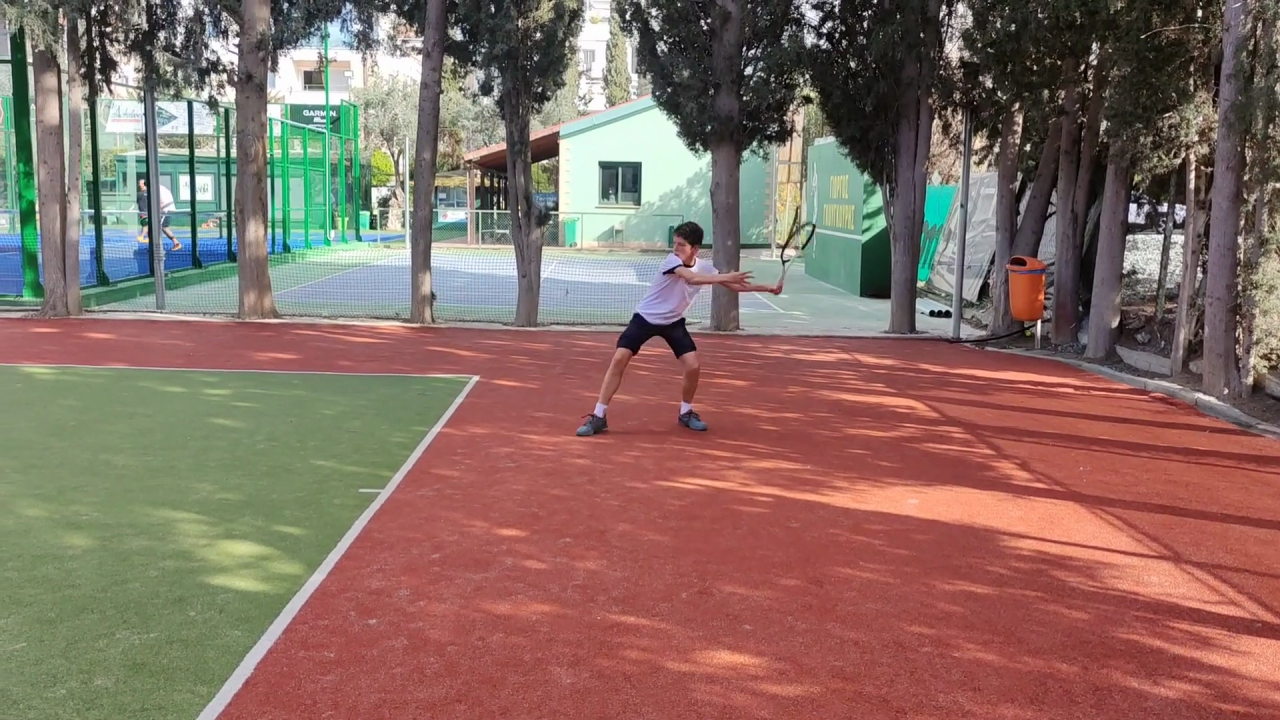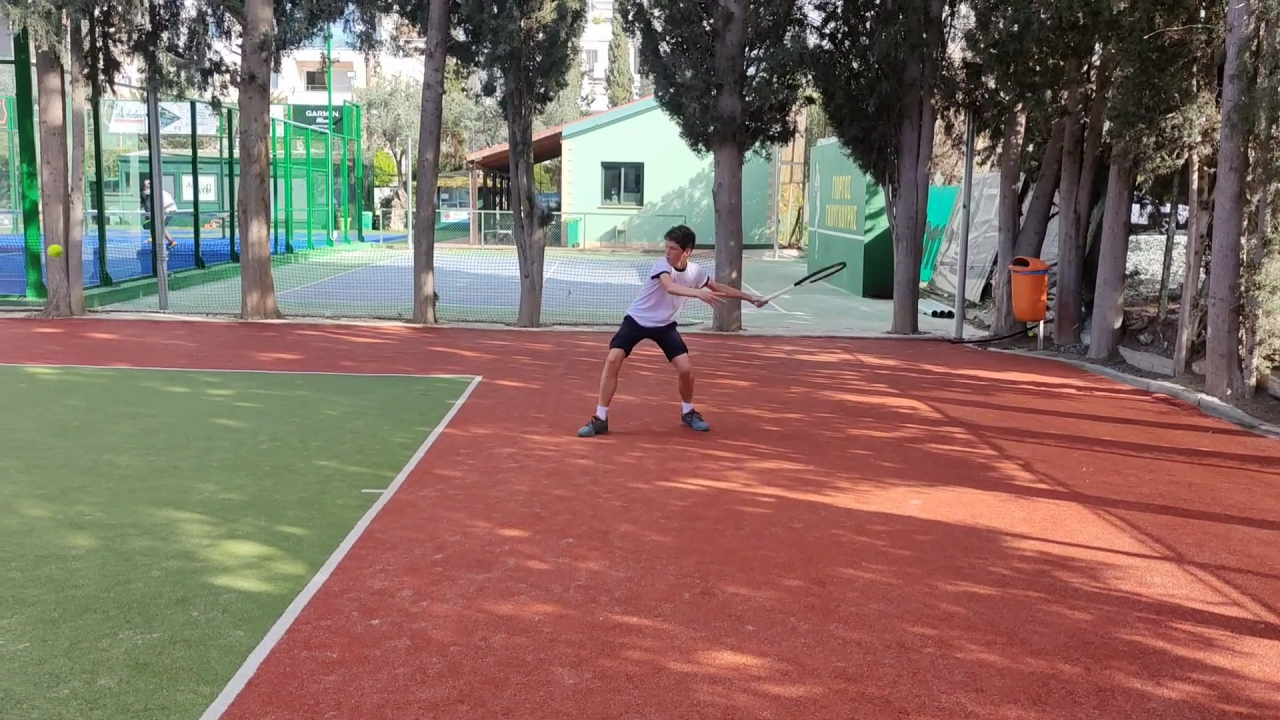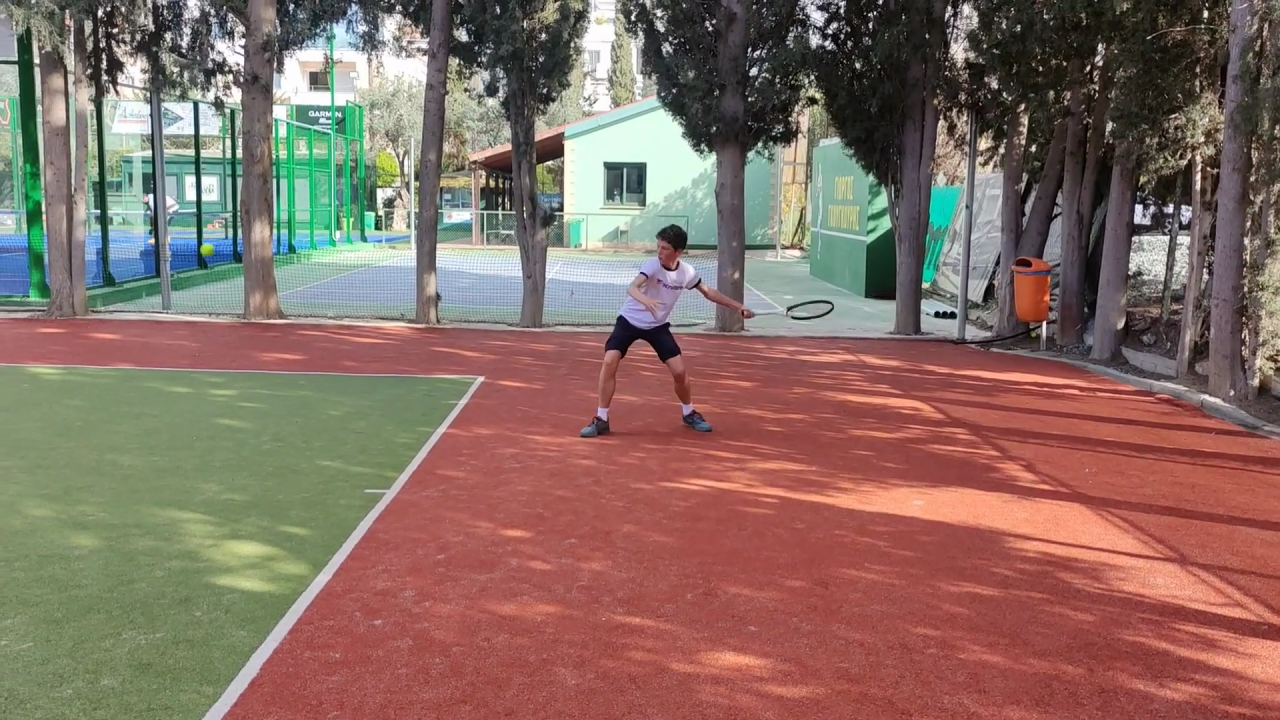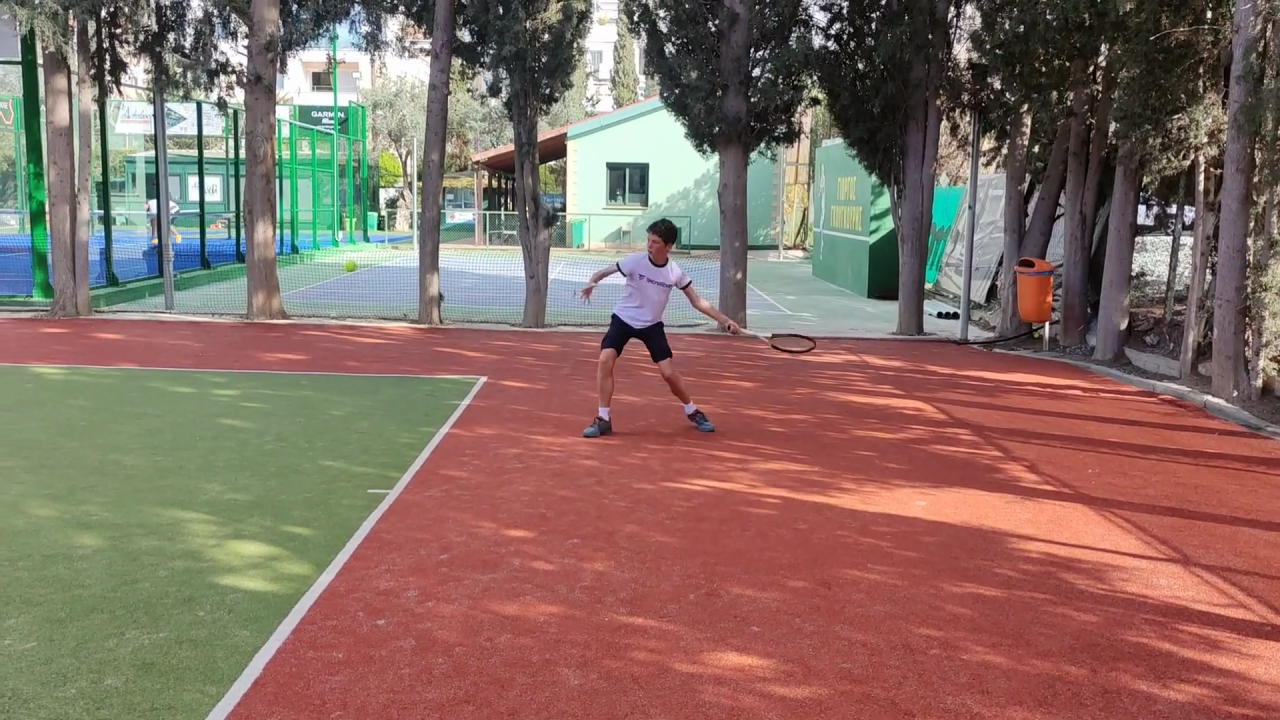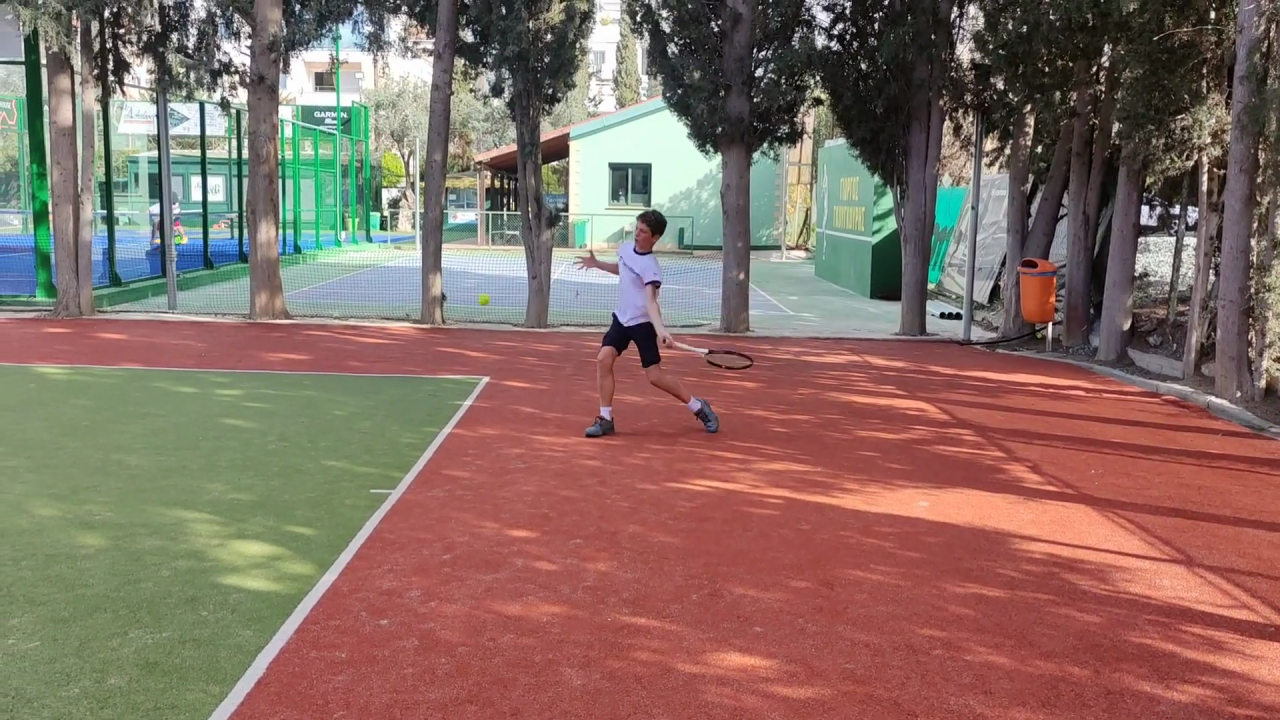
dt=0.1s
person 1, frame 1
left shoulder: (705, 267)
right shoulder: (671, 261)
left elbow: (733, 286)
right elbow: (691, 278)
left wrist: (766, 288)
right wrist: (727, 276)
left hip: (673, 321)
right hip: (645, 318)
left knee: (693, 366)
right knee: (619, 359)
left ankle: (686, 412)
right ankle: (598, 416)
person 1, frame 2
left shoulder: (695, 272)
right shoulder: (662, 265)
left elbow: (718, 289)
right elbow: (670, 287)
left wrist: (749, 297)
right wrist: (699, 294)
left hip: (665, 325)
right hip: (636, 320)
left knee: (685, 368)
right knee: (613, 360)
left ankle: (688, 412)
right ankle: (599, 418)
person 1, frame 3
left shoulder: (687, 272)
right shoulder: (651, 265)
left elbow: (709, 293)
right elbow: (633, 288)
left wrist: (738, 307)
right wrist: (647, 301)
left hip: (657, 326)
right hip: (629, 320)
left knee: (679, 370)
right knee: (609, 362)
left ankle: (689, 413)
right ankle: (601, 419)
person 1, frame 4
left shoulder: (675, 272)
right shoulder: (635, 260)
left elbow: (697, 300)
right elbow: (607, 270)
left wrist: (724, 320)
right wrist: (592, 282)
left hip: (650, 324)
right hip: (623, 319)
left knee: (668, 371)
right knee: (605, 361)
left ankle: (692, 411)
right ankle: (603, 419)
person 1, frame 5
left shoulder: (651, 267)
right shoulder: (627, 248)
left elbow: (651, 303)
left wrist: (661, 331)
right wrist: (596, 263)
left hip: (643, 323)
right hip: (622, 319)
left knee: (655, 376)
right knee: (603, 360)
left ankle: (698, 407)
right ankle: (605, 418)
